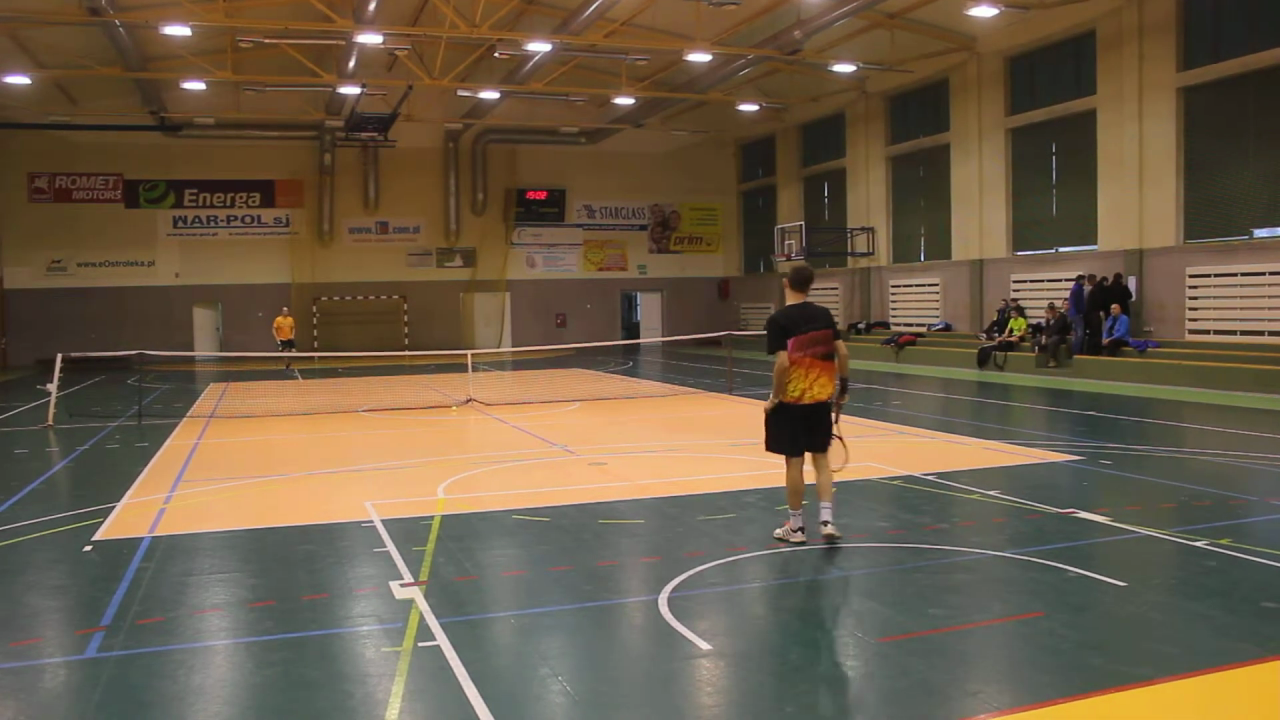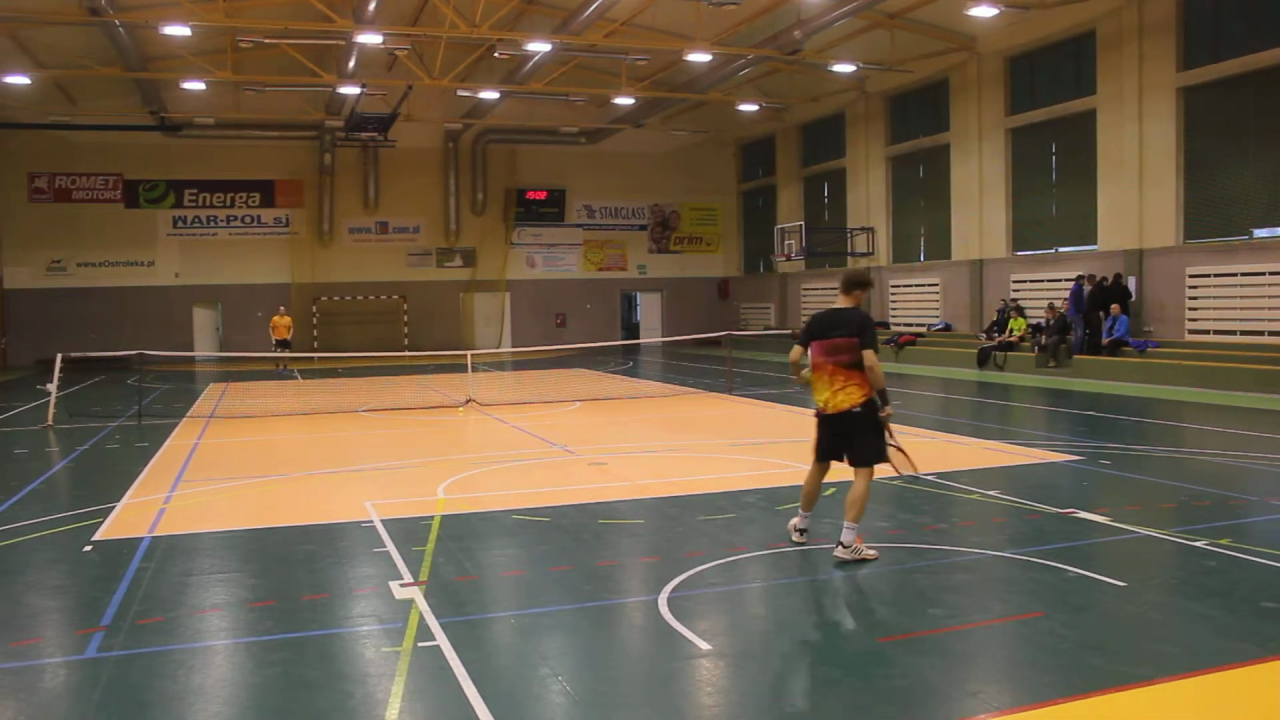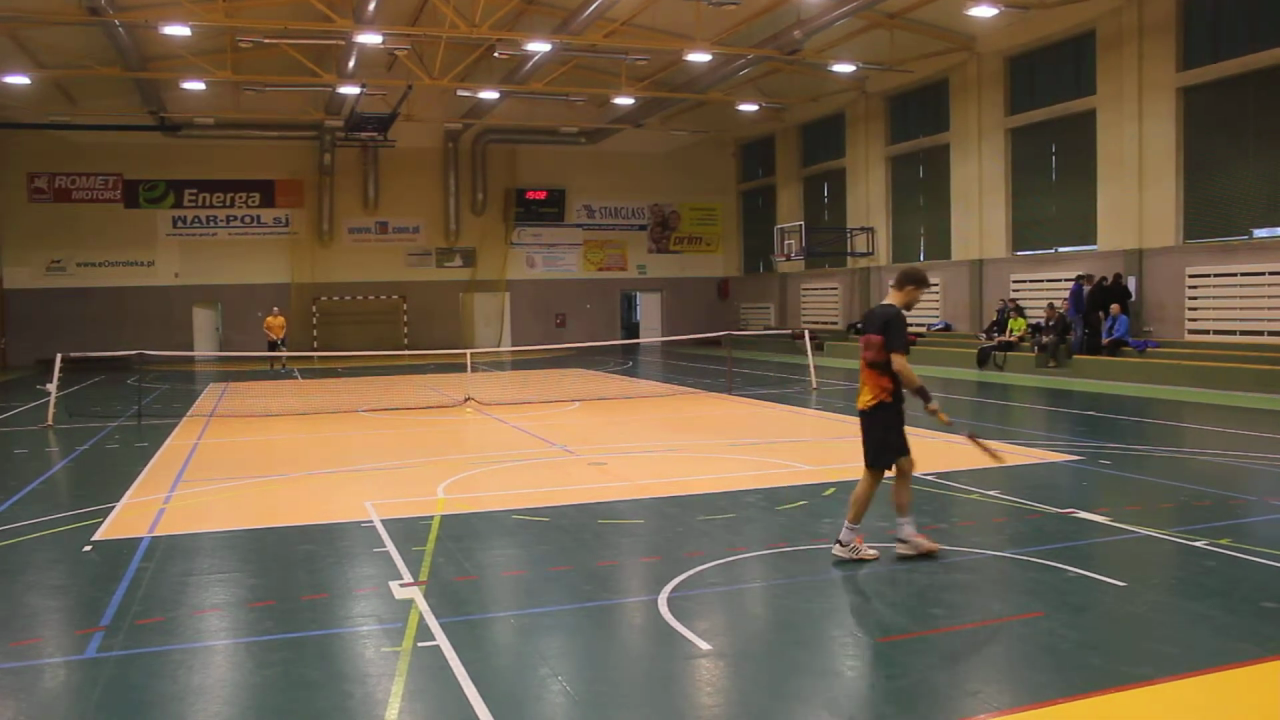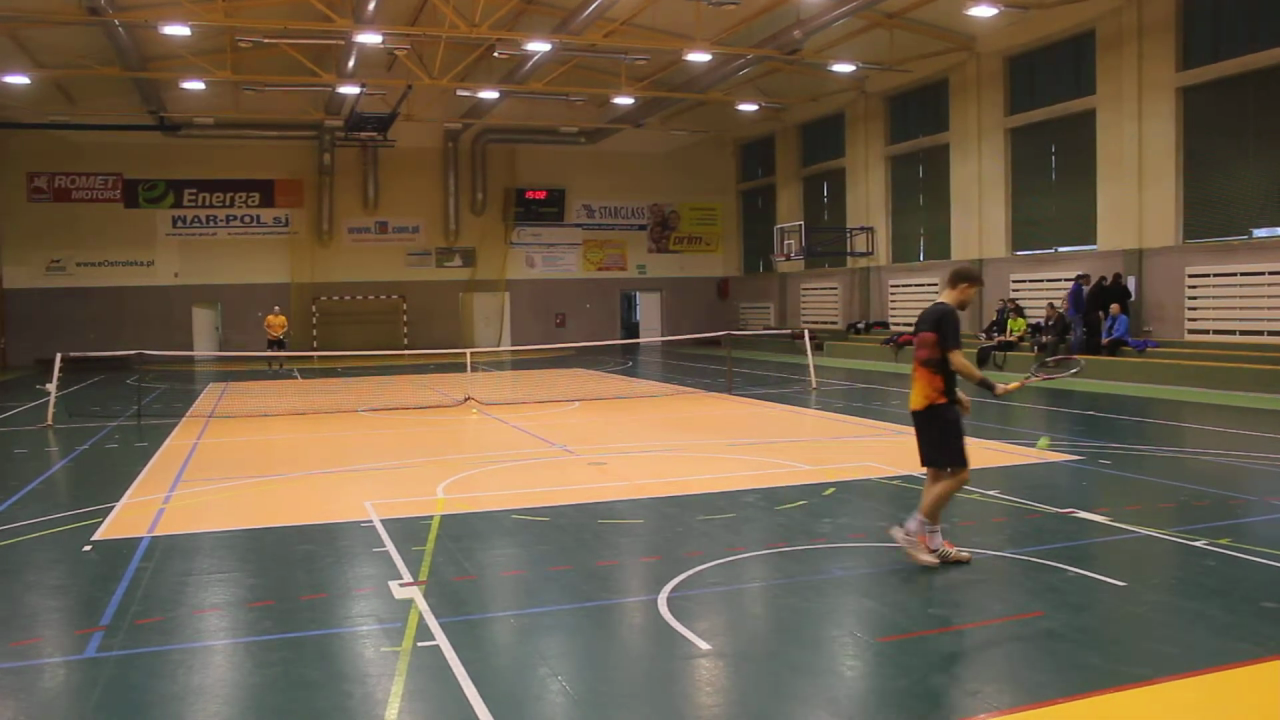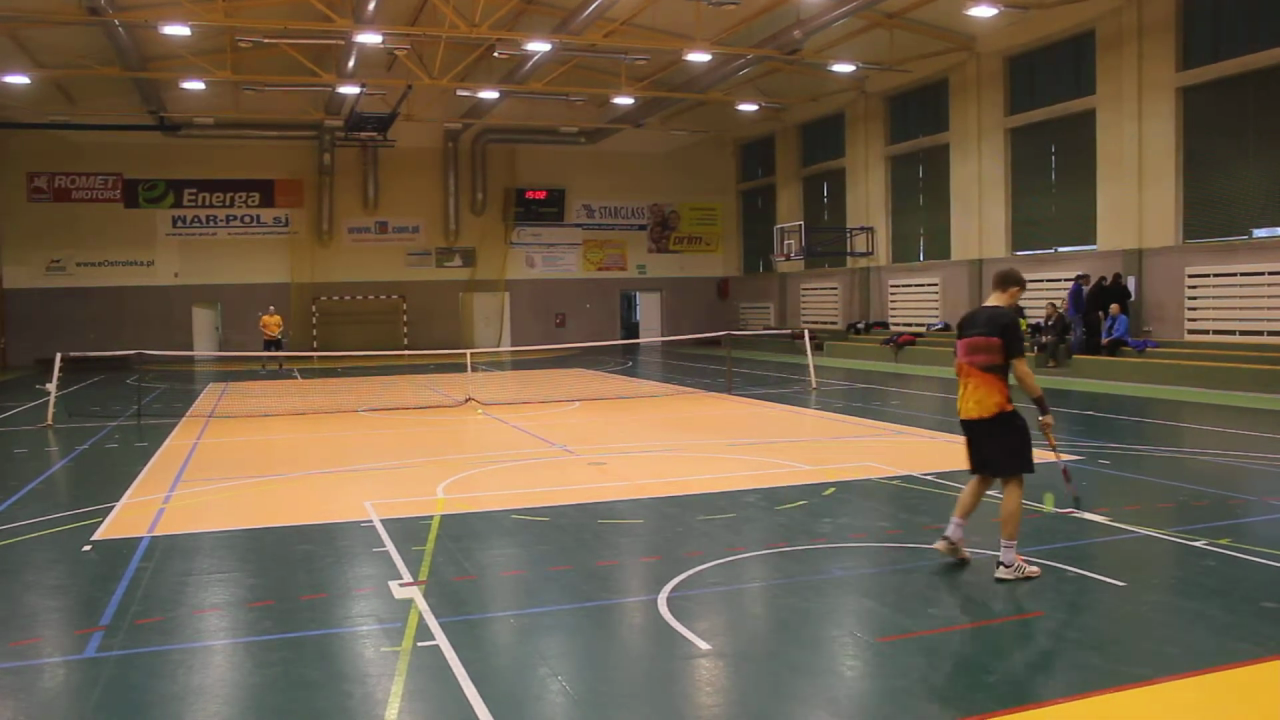
dt=0.4s
person 1, frame 1
left shoulder: (778, 320)
right shoulder: (824, 315)
left elbow: (782, 364)
right elbow: (842, 354)
left wrist: (774, 397)
right wrist: (843, 387)
left hip: (793, 400)
right hip: (822, 397)
left knee: (794, 461)
right knee: (821, 458)
left ankle: (795, 527)
right ankle: (827, 521)
person 1, frame 2
left shoulder: (817, 321)
right shoulder: (863, 321)
left elbow: (794, 358)
right elbow: (870, 363)
left wrist: (801, 375)
right wrist: (884, 400)
left hip: (827, 406)
right hip: (859, 406)
left knee: (819, 466)
right knee: (863, 473)
left ankle: (801, 526)
right ankle: (848, 541)
person 1, frame 3
left shoulder: (872, 315)
right shoulder: (895, 318)
right elbow: (899, 366)
left wrist: (886, 382)
right wrist: (926, 396)
left hip: (871, 401)
right hip: (882, 404)
left knee: (905, 466)
right knee: (874, 472)
left ankle: (907, 536)
right ankle: (847, 540)
person 1, frame 4
left shoulder: (927, 314)
right shoulder: (947, 315)
right elbow: (956, 362)
left wrist: (953, 393)
right wrist: (989, 385)
left hip: (924, 403)
right hip: (935, 405)
left knee: (937, 473)
right knee: (957, 474)
left ankle: (933, 543)
right ankle: (911, 530)
person 1, frame 5
left shoulder: (966, 320)
right shoulder: (1007, 319)
right elbow: (1020, 369)
right wrist: (1044, 409)
left hip: (968, 410)
right hip: (996, 411)
left knee: (983, 476)
right knee: (1013, 481)
left ankle: (952, 535)
right ankle: (1008, 561)
